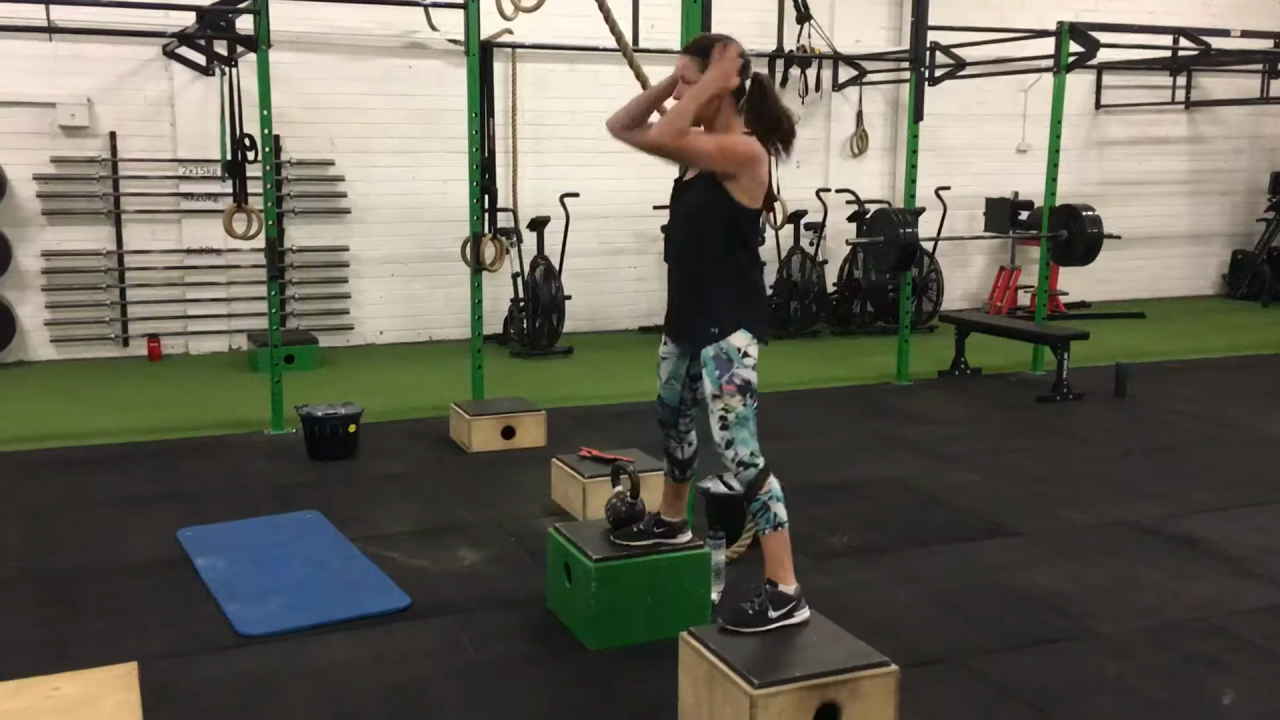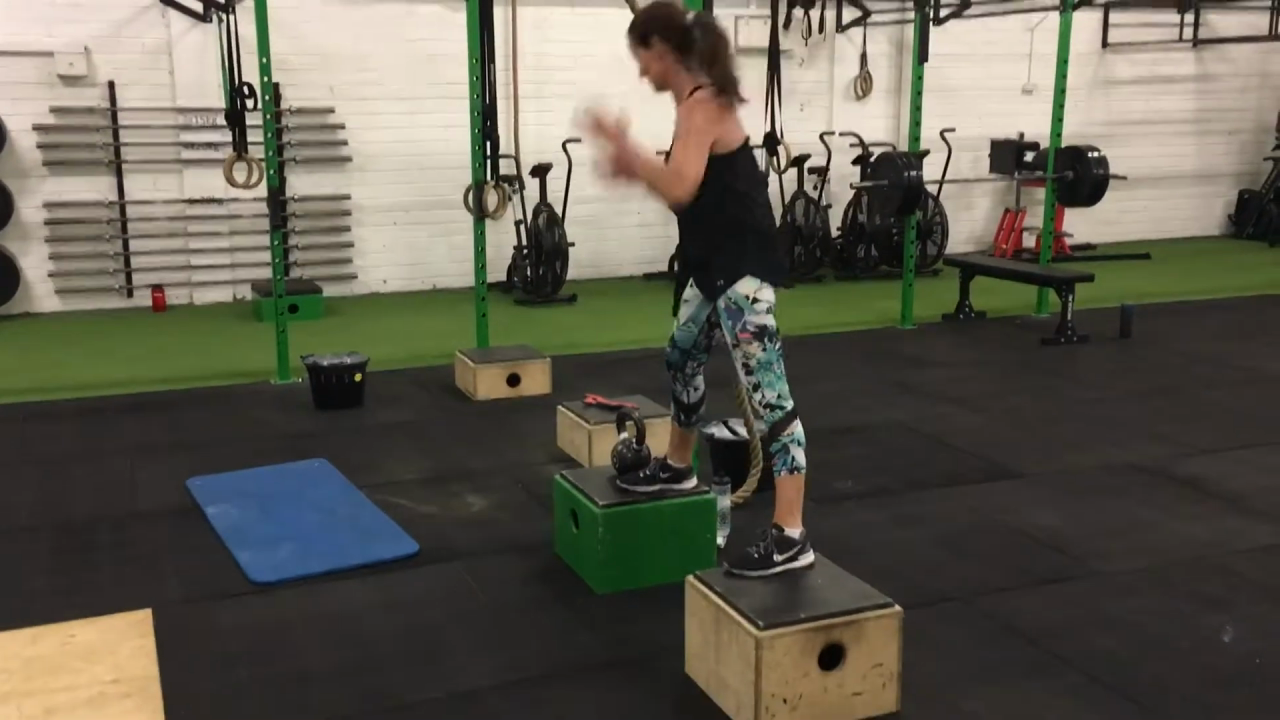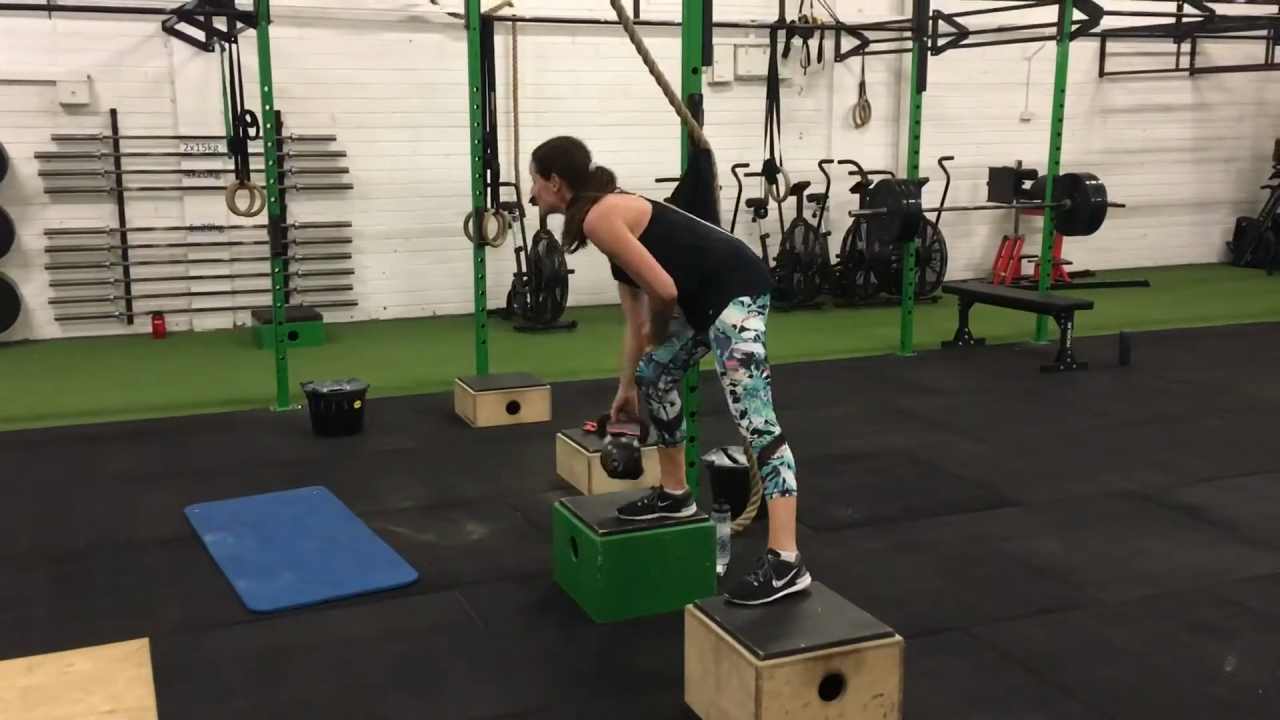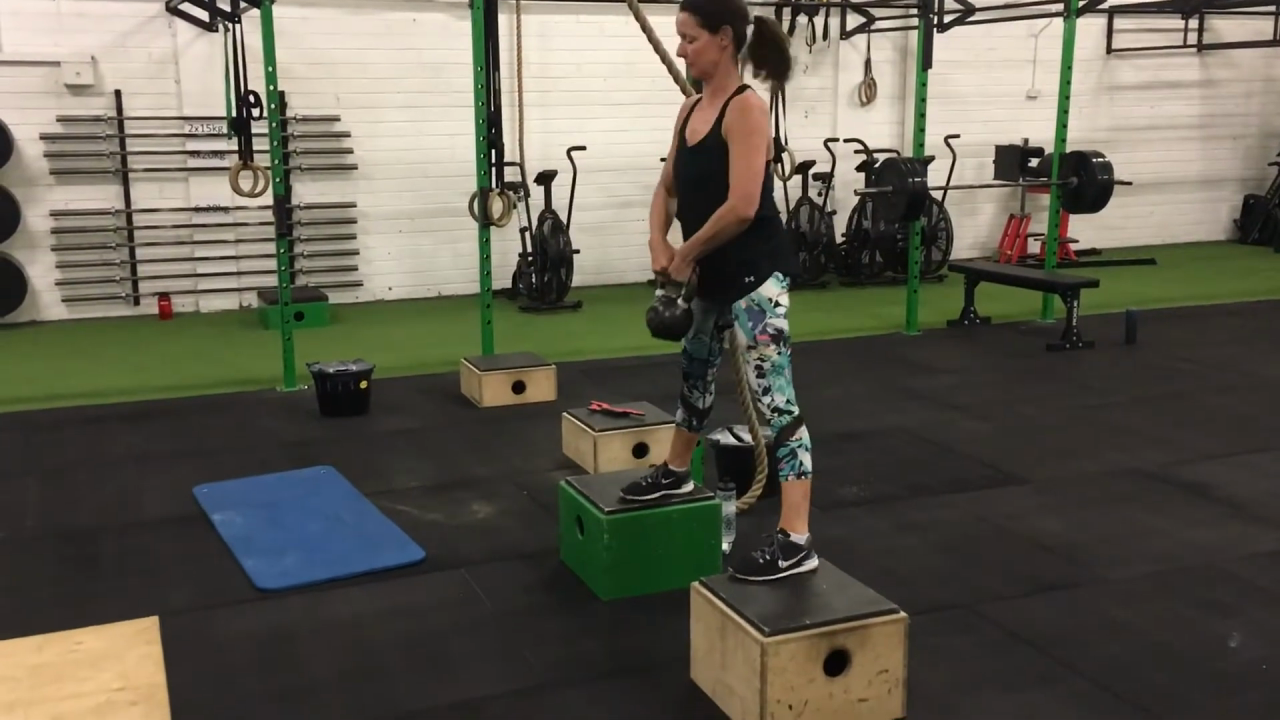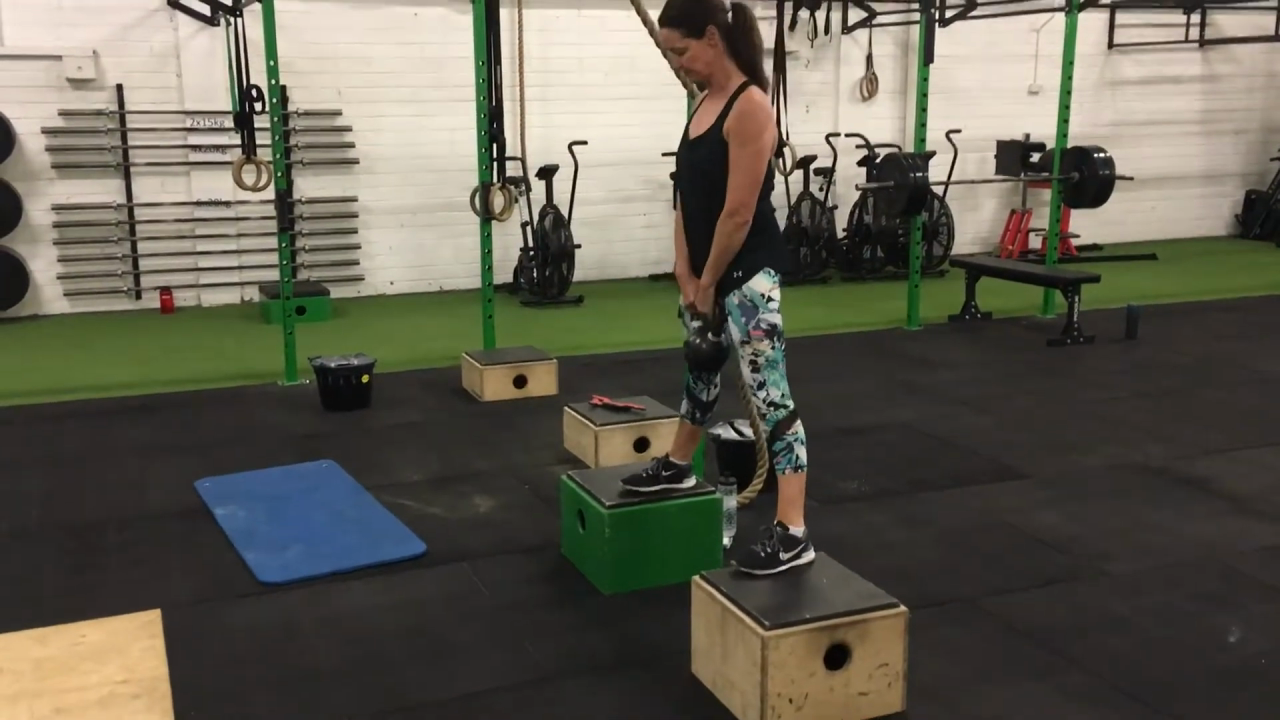
dt=1s
person 1, frame 1
left shoulder: (743, 150)
right shoulder: (702, 144)
left elbow: (662, 138)
right elbow: (620, 128)
left wrist: (705, 85)
right wrist: (668, 84)
left hip: (728, 325)
right hip: (687, 317)
left knee: (738, 451)
right knee: (672, 419)
left ankle: (785, 592)
right ankle: (671, 520)
person 1, frame 2
left shoulder: (701, 106)
right shoulder: (697, 101)
left elbow: (677, 191)
left wrist: (624, 151)
right wrist: (629, 159)
left hip: (745, 268)
right hip: (710, 264)
left knee: (767, 394)
right knee: (681, 359)
left ankle: (791, 537)
right ankle: (677, 466)
person 1, frame 3
left shoulder: (600, 218)
right shoulder: (607, 214)
left elbow: (662, 290)
right elbow: (637, 313)
left wrist: (657, 333)
right wrist: (627, 387)
left hip: (736, 290)
right hip: (704, 294)
left knee: (755, 418)
right knee: (654, 373)
left ankle: (785, 561)
right ankle: (674, 492)
person 1, frame 4
left shoulder: (747, 107)
right shoulder: (691, 108)
left elbow: (742, 207)
right elbow: (668, 187)
left wrist: (687, 253)
right wrist: (660, 245)
left hip: (754, 272)
right hip: (708, 271)
left knee: (774, 398)
right knee: (695, 371)
left ankle: (795, 540)
right ankle: (675, 472)
person 1, frame 5
left shoulder: (750, 107)
right shoulder: (704, 102)
left elbow: (739, 214)
right elbow: (688, 196)
left wrist: (709, 284)
right wrist: (686, 273)
left hip: (748, 270)
right hip: (706, 266)
left knee: (769, 393)
right knee: (700, 367)
left ankle: (792, 533)
right ankle: (678, 464)
